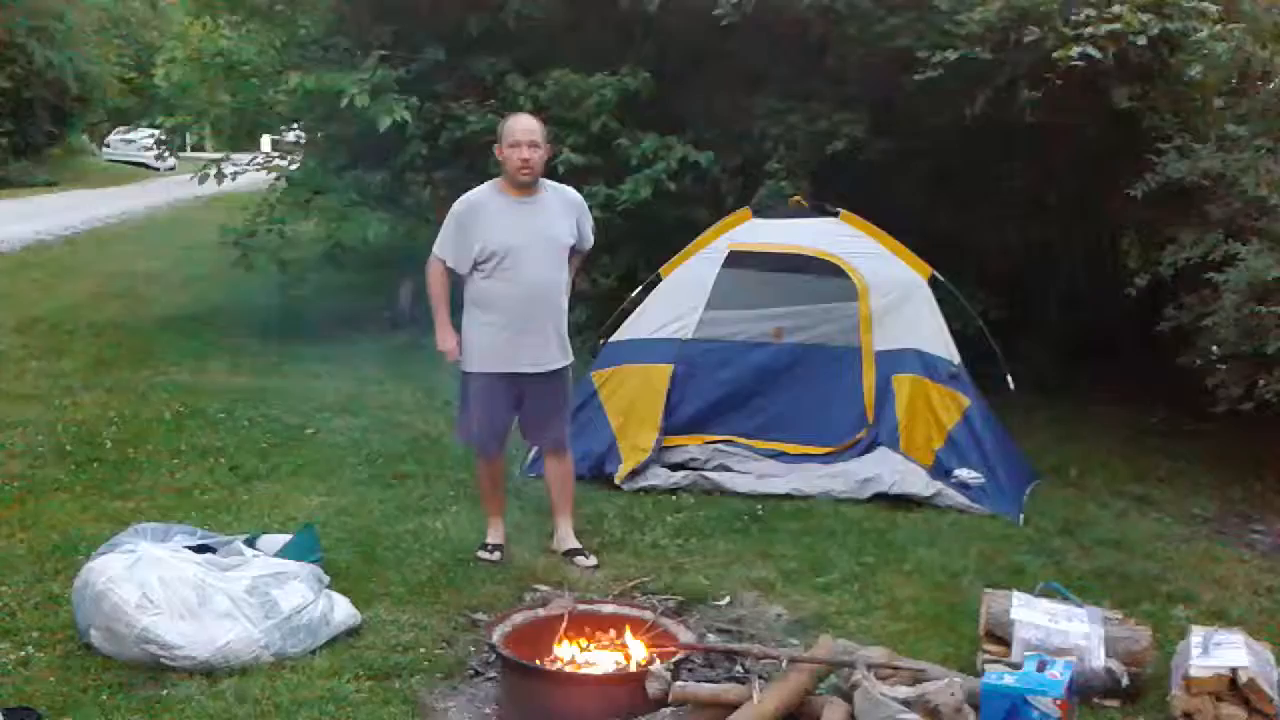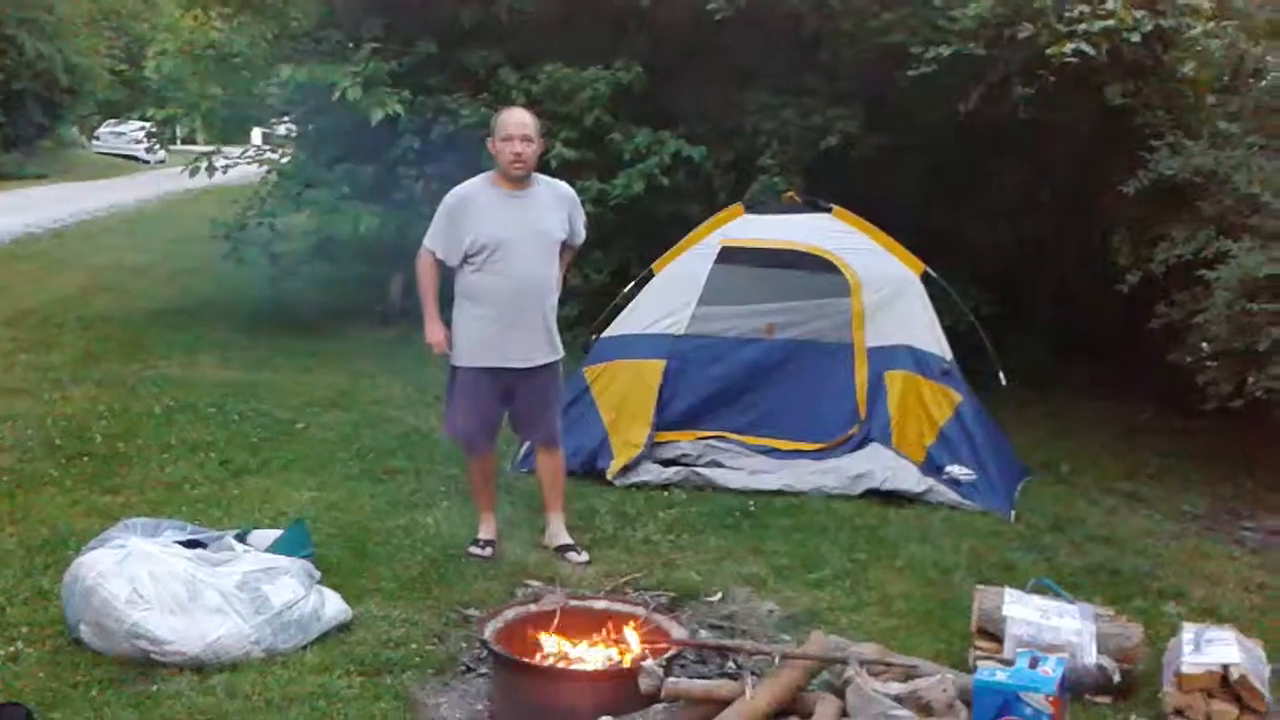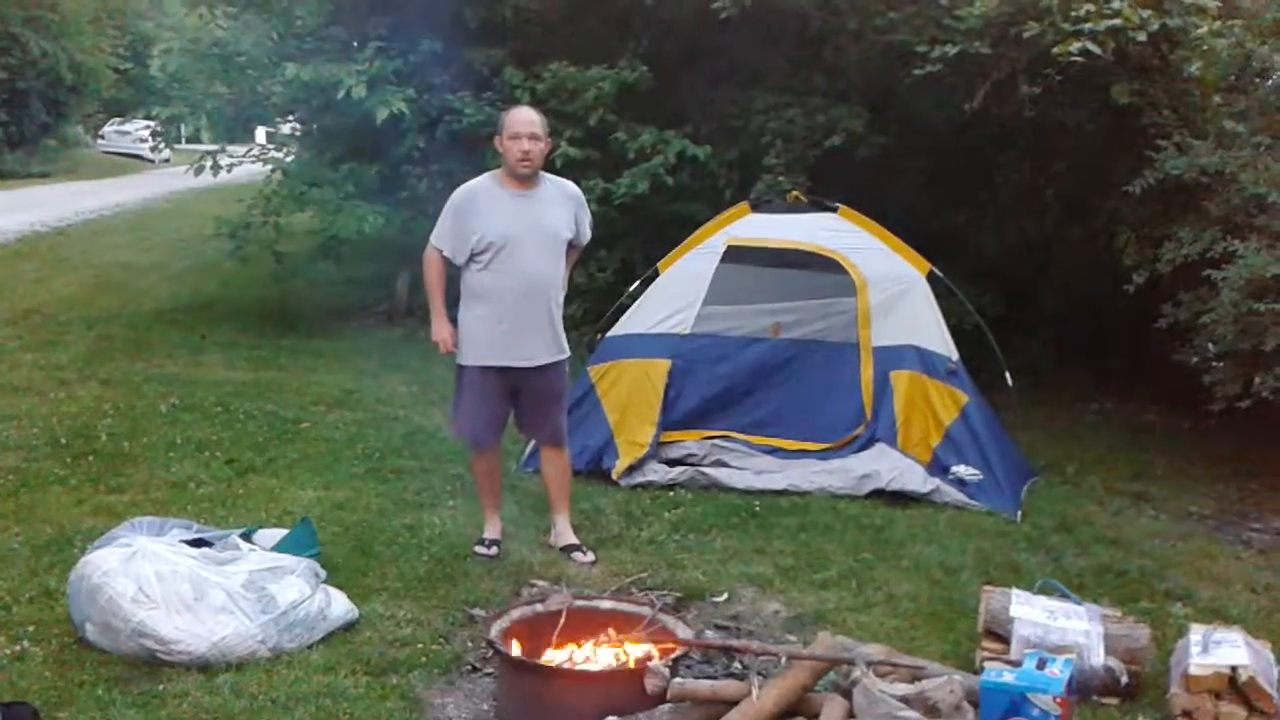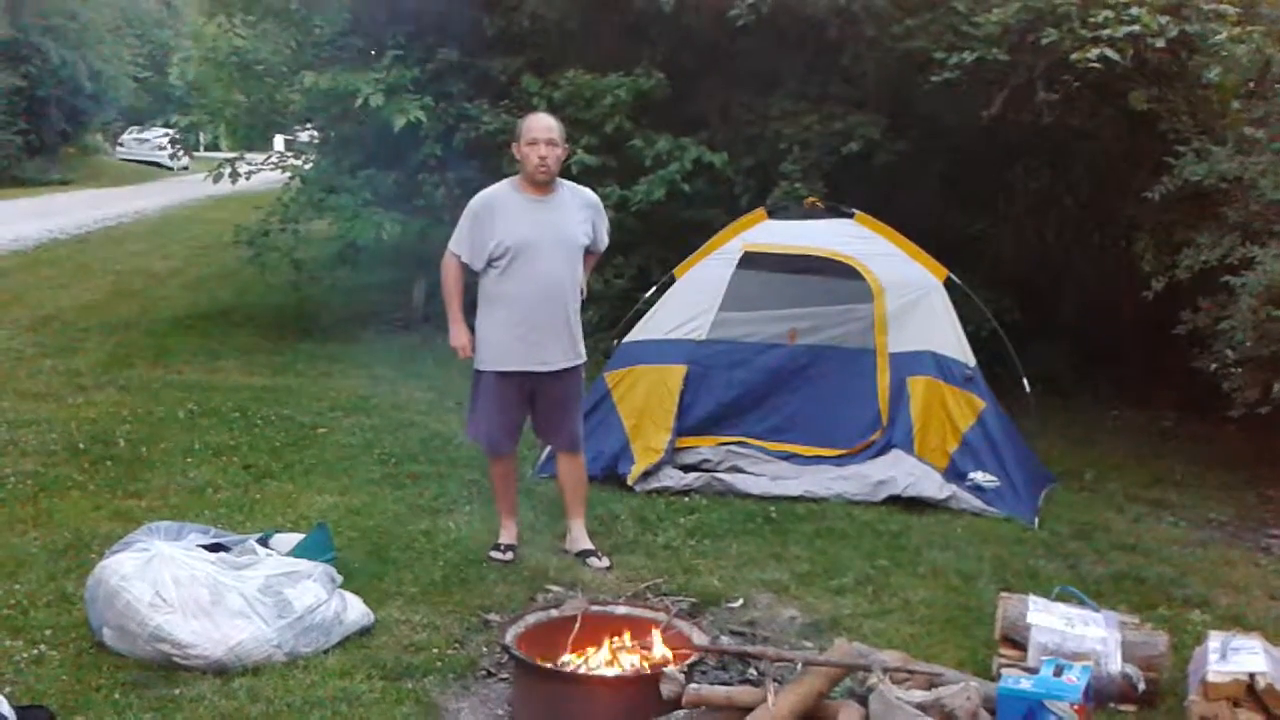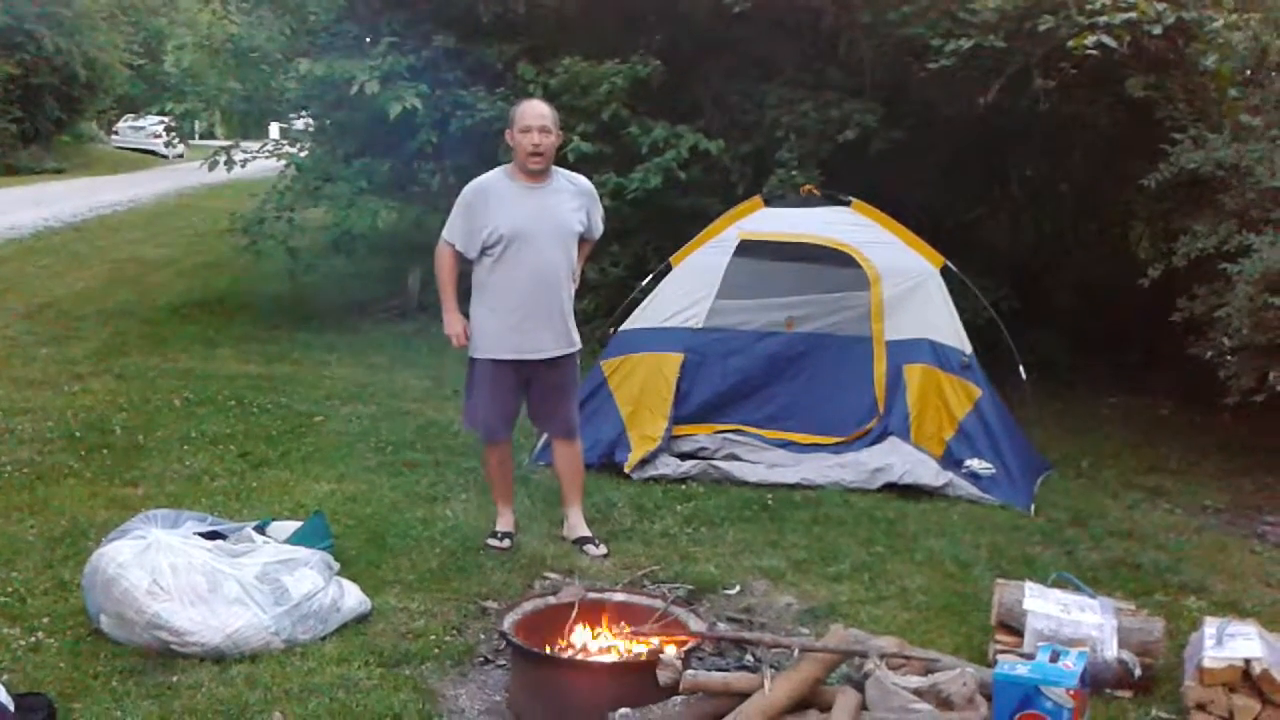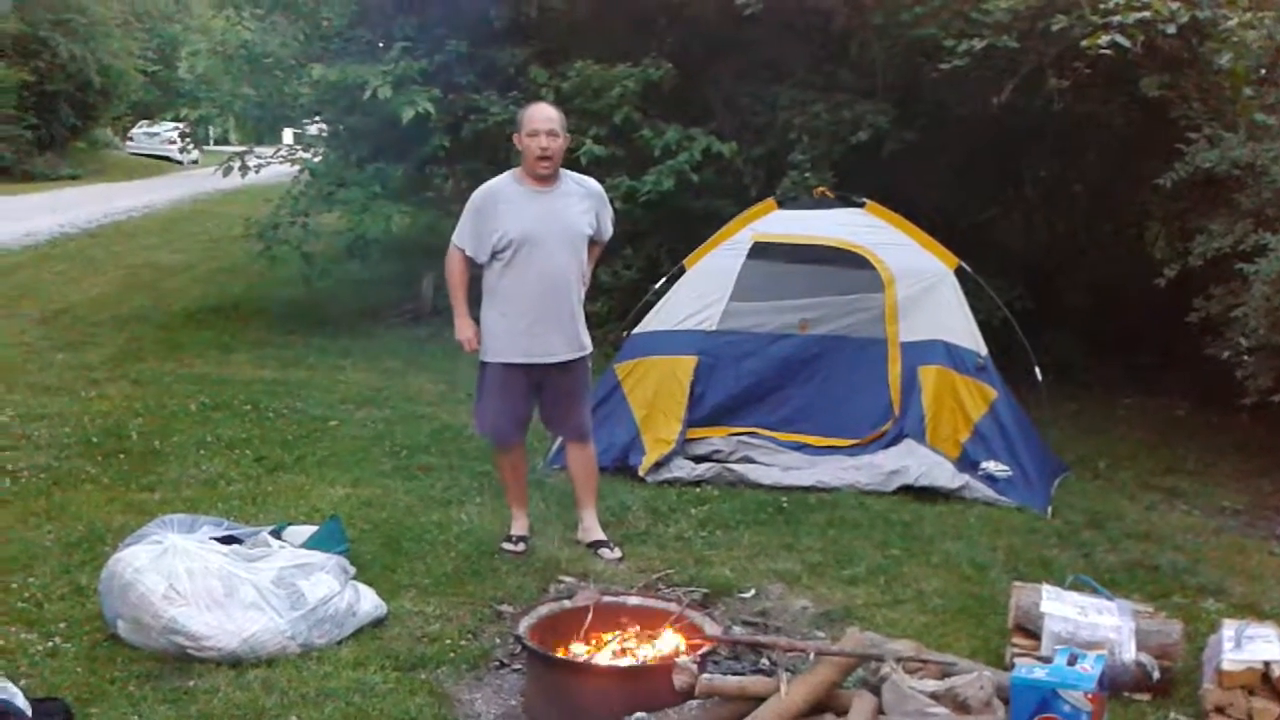
dt=0.4s
person 1, frame 1
left shoulder: (569, 202)
right shoulder: (472, 207)
right elbow: (437, 267)
right wrist: (444, 329)
left hip: (550, 353)
right hip: (489, 356)
left knee: (556, 444)
right knee: (488, 446)
left ankle: (564, 533)
right ankle: (495, 529)
person 1, frame 2
left shoulder: (561, 196)
right shoulder: (464, 199)
right elbow: (428, 258)
right wrist: (432, 321)
left hip: (540, 348)
right hip: (478, 350)
left knee: (548, 439)
right knee: (478, 442)
left ankle: (556, 529)
right ankle: (486, 525)
person 1, frame 3
left shoulder: (568, 196)
right shoulder: (470, 197)
right elbow: (434, 256)
right wrist: (438, 318)
left hip: (546, 346)
right hip: (484, 348)
left knee: (553, 437)
right knee: (483, 439)
left ankle: (562, 528)
right ankle: (491, 524)
person 1, frame 4
left shoulder: (586, 202)
right shoulder: (489, 203)
right elbow: (453, 262)
right wrist: (456, 324)
left hip: (563, 352)
right hip: (502, 354)
left knee: (569, 443)
right knee: (499, 445)
left ankle: (577, 533)
right ankle: (507, 529)
person 1, frame 5
left shoulder: (580, 190)
right shoulder: (483, 191)
right elbow: (447, 250)
right wrist: (451, 312)
left hip: (558, 339)
right hip: (496, 342)
left knee: (565, 430)
right knee: (495, 432)
left ankle: (574, 520)
right ankle: (504, 516)
person 1, frame 6
left shoulder: (588, 192)
right shoulder: (491, 196)
right elbow: (457, 256)
right wrist: (462, 317)
left hip: (569, 343)
right hip: (507, 346)
left knee: (578, 433)
right knee: (508, 437)
left ankle: (589, 524)
right ankle: (519, 520)
